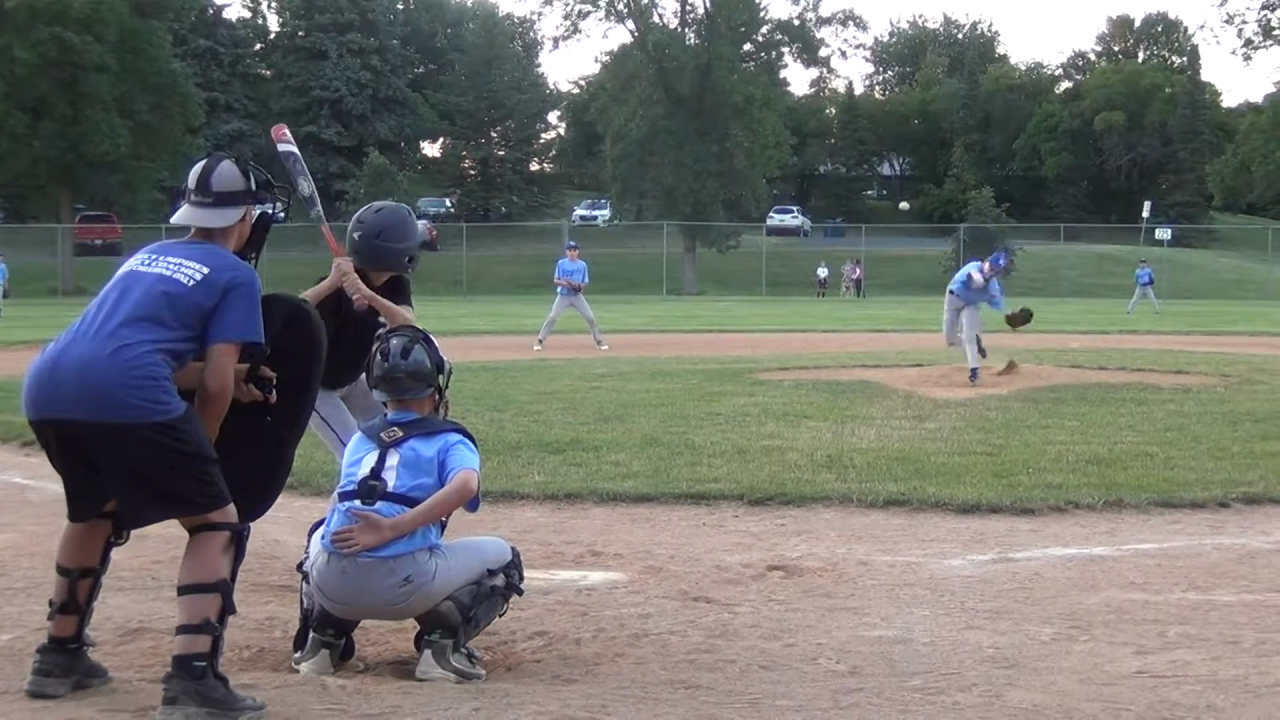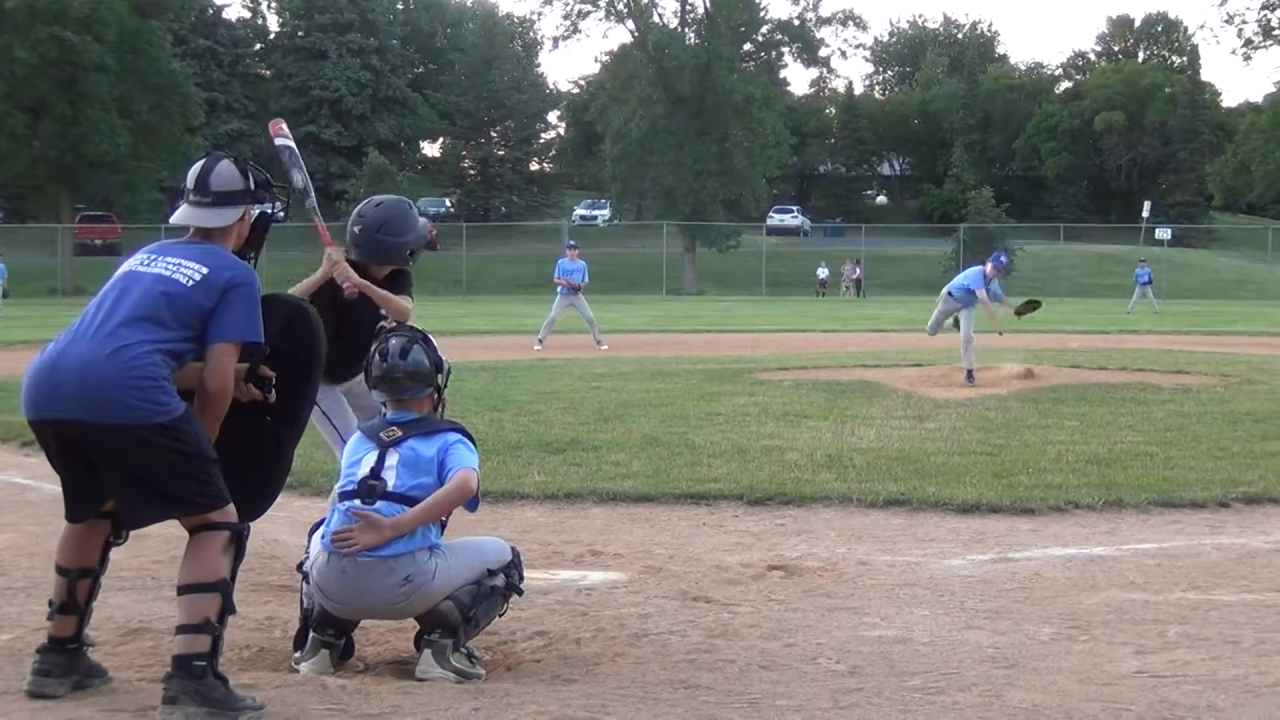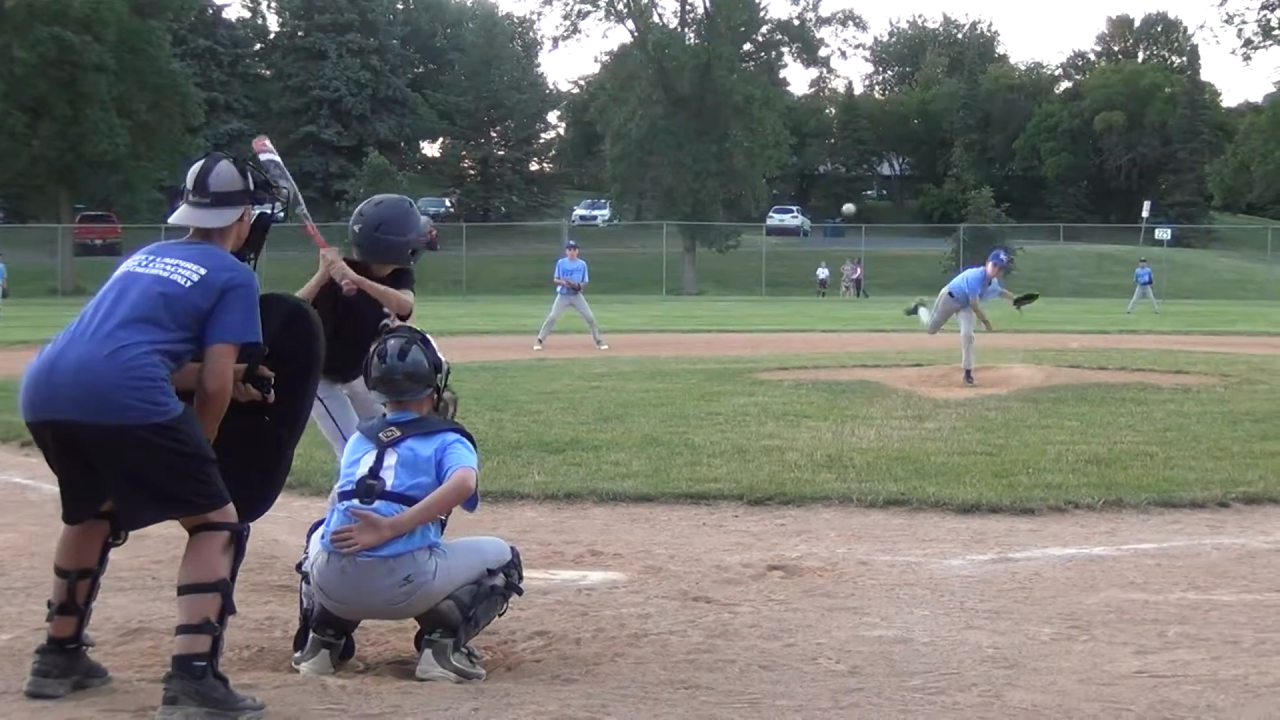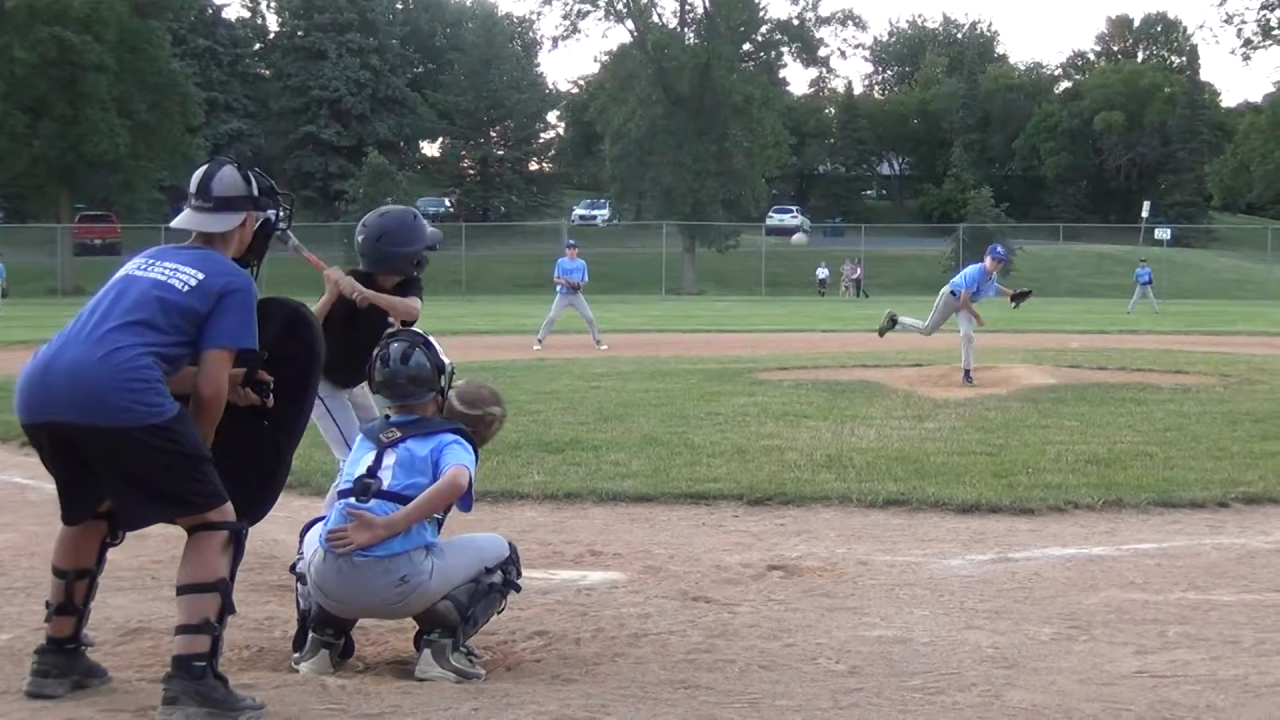
dt=0.1s
person 1, frame 1
left shoulder: (146, 255)
right shoulder: (235, 274)
right elbow: (217, 382)
left wrist: (221, 377)
right wrist: (199, 449)
left hip: (47, 388)
right hip: (126, 396)
left knee: (98, 509)
right knee: (217, 523)
left ankle: (59, 655)
person 1, frame 2
left shoulder: (146, 255)
right shoulder: (235, 274)
right elbow: (216, 382)
left wrist: (218, 377)
right wrist: (198, 450)
left hip: (46, 389)
right hip: (125, 397)
left knee: (97, 509)
right knee: (216, 523)
left ankle: (59, 656)
person 1, frame 3
left shoulder: (145, 256)
right shoulder: (234, 275)
right elbow: (215, 382)
left wrist: (226, 379)
right wrist: (198, 449)
left hip: (43, 390)
right hip: (123, 397)
left knee: (95, 510)
right knee: (216, 523)
left ankle: (59, 655)
person 1, frame 4
left shoulder: (146, 259)
right shoulder: (232, 280)
right elbow: (209, 388)
left wrist: (222, 382)
right wrist: (193, 453)
left hip: (38, 391)
right hip: (118, 399)
left knee: (93, 510)
right knee: (215, 523)
left ankle: (58, 655)
person 2, frame 1
left shoulder: (360, 439)
right shoulder: (450, 440)
right elbow: (465, 485)
right wrist: (392, 529)
left hip: (332, 585)
right hip: (405, 585)
left knee: (323, 533)
right knee: (503, 558)
left ankle: (323, 641)
right ankle: (443, 646)
person 2, frame 2
left shoulder: (360, 438)
right shoulder: (450, 439)
right elbow: (465, 484)
right wrist: (392, 528)
left hip: (333, 585)
right hip: (405, 584)
left knee: (322, 534)
right knee: (503, 558)
left ankle: (323, 641)
right ankle: (443, 646)
person 2, frame 3
left shoulder: (361, 438)
right shoulder: (450, 439)
right elbow: (462, 483)
right wrist: (392, 528)
left hip: (332, 585)
right hip: (404, 583)
left knee: (323, 533)
right knee: (503, 558)
left ankle: (322, 641)
right ankle: (443, 645)
person 2, frame 4
left shoulder: (366, 438)
right shoulder: (449, 439)
right elbow: (456, 481)
right wrist: (387, 527)
left hip: (330, 584)
right hip: (400, 584)
left knee: (316, 533)
right knee: (500, 553)
left ankle: (322, 641)
right ankle: (442, 645)
person 3, frame 1
left shoulder: (397, 284)
right shoulder: (341, 287)
left elbow: (406, 322)
left wrist: (367, 294)
right wrist: (330, 283)
left hip: (352, 379)
person 3, frame 2
left shoulder: (398, 276)
right shoulder: (336, 279)
left elbow: (404, 312)
left wrist: (360, 283)
right wrist: (322, 274)
left hip: (353, 376)
person 3, frame 3
left shoulder: (400, 273)
right shoulder: (338, 277)
left elbow: (404, 305)
left wrist: (358, 281)
right wrist: (323, 275)
left hip: (352, 374)
right hip: (322, 379)
person 3, frame 4
left shoulder: (407, 285)
right shoulder: (350, 286)
left elbow: (412, 311)
left wrist: (367, 294)
right wrist: (331, 294)
left hip: (351, 383)
right hip: (320, 380)
